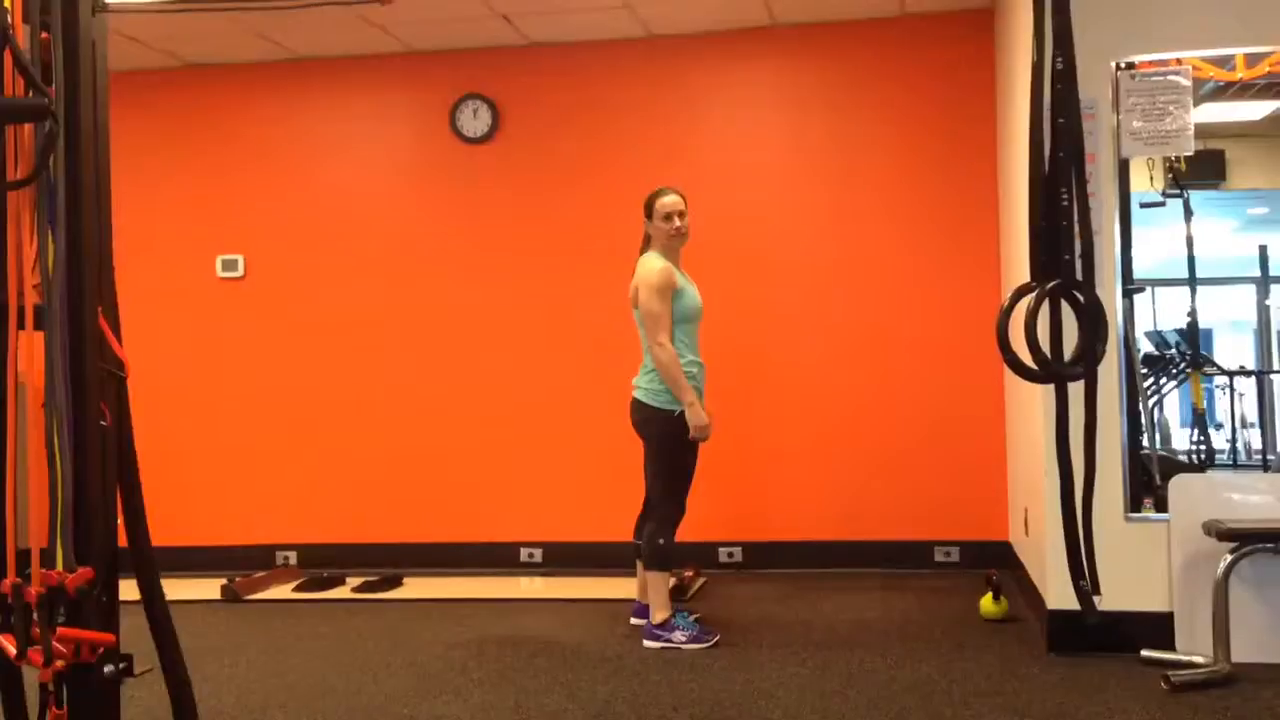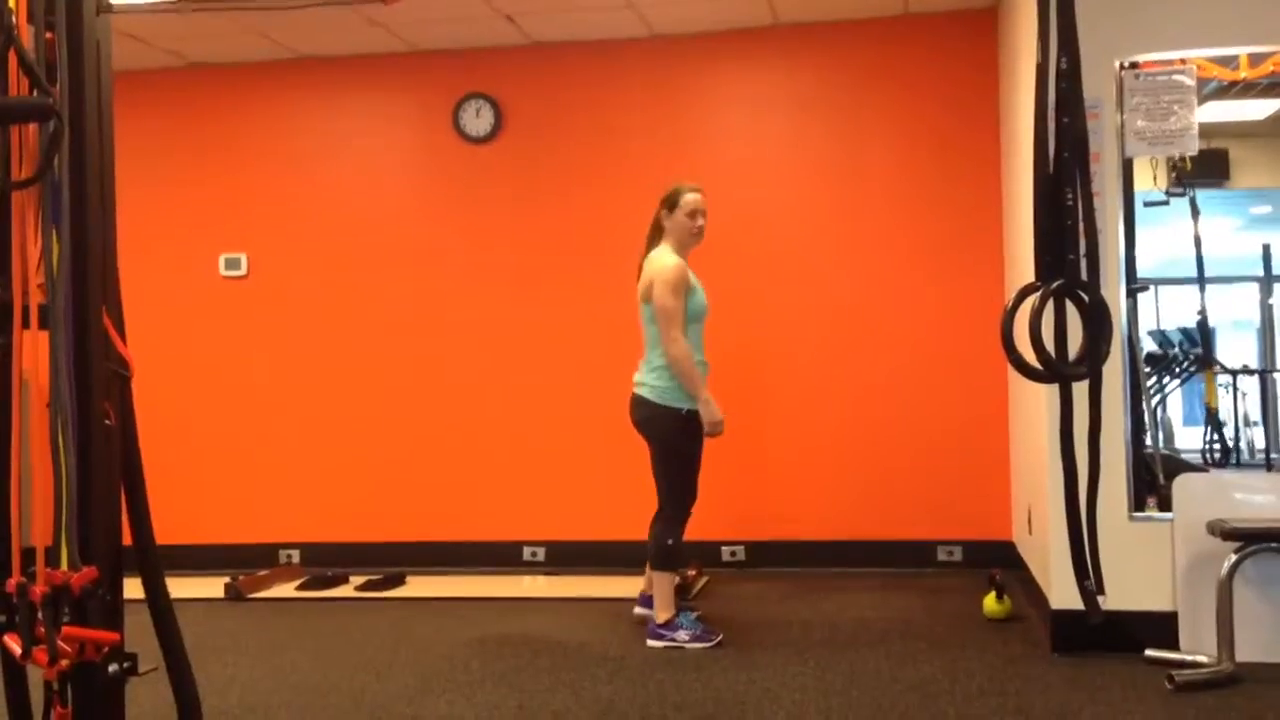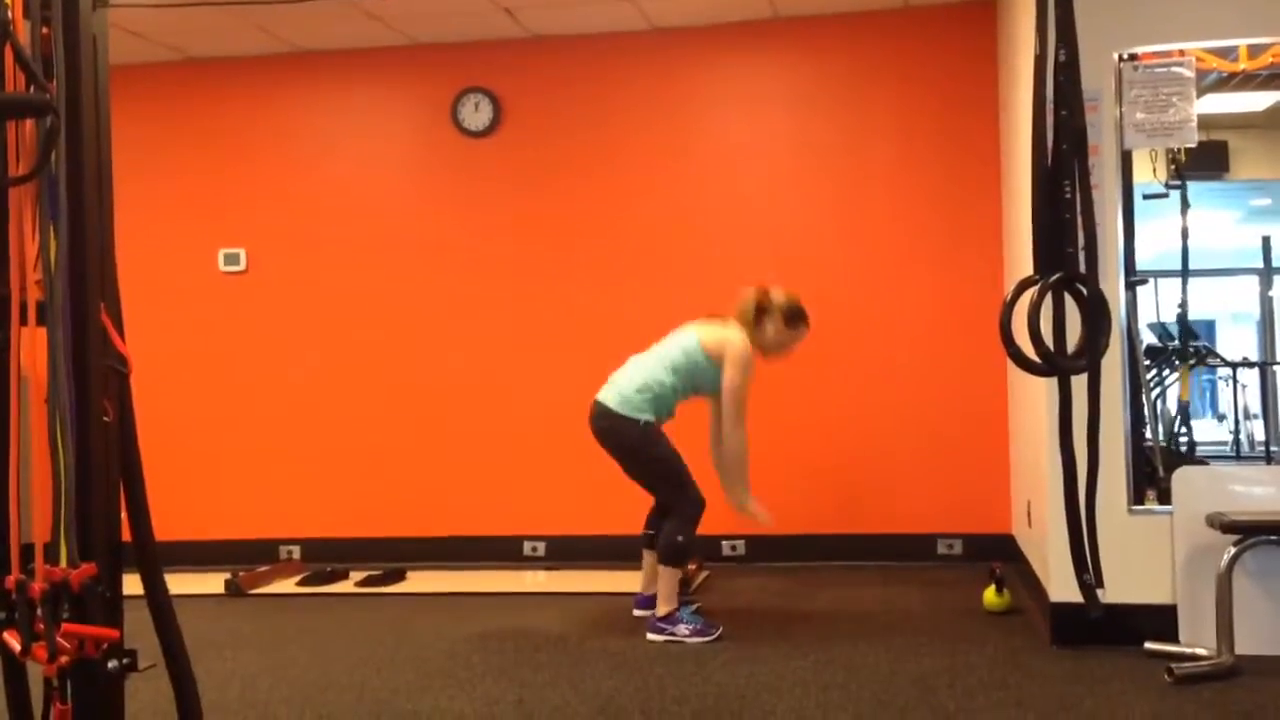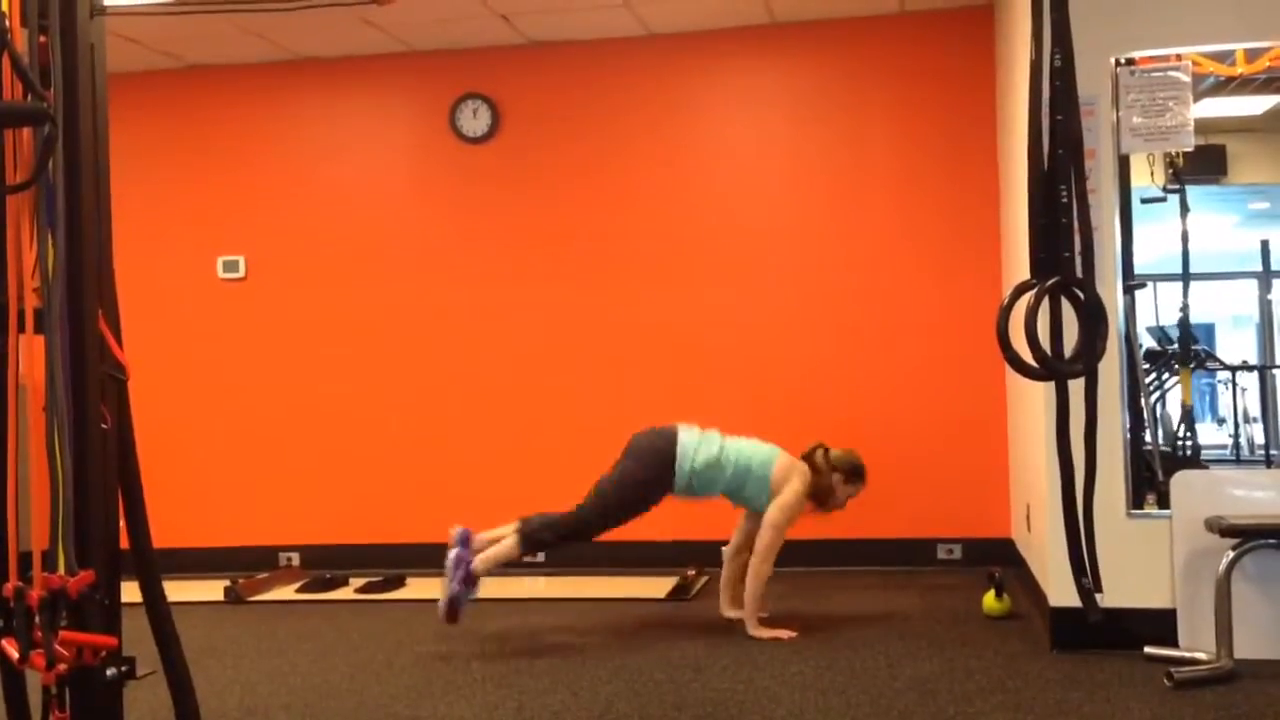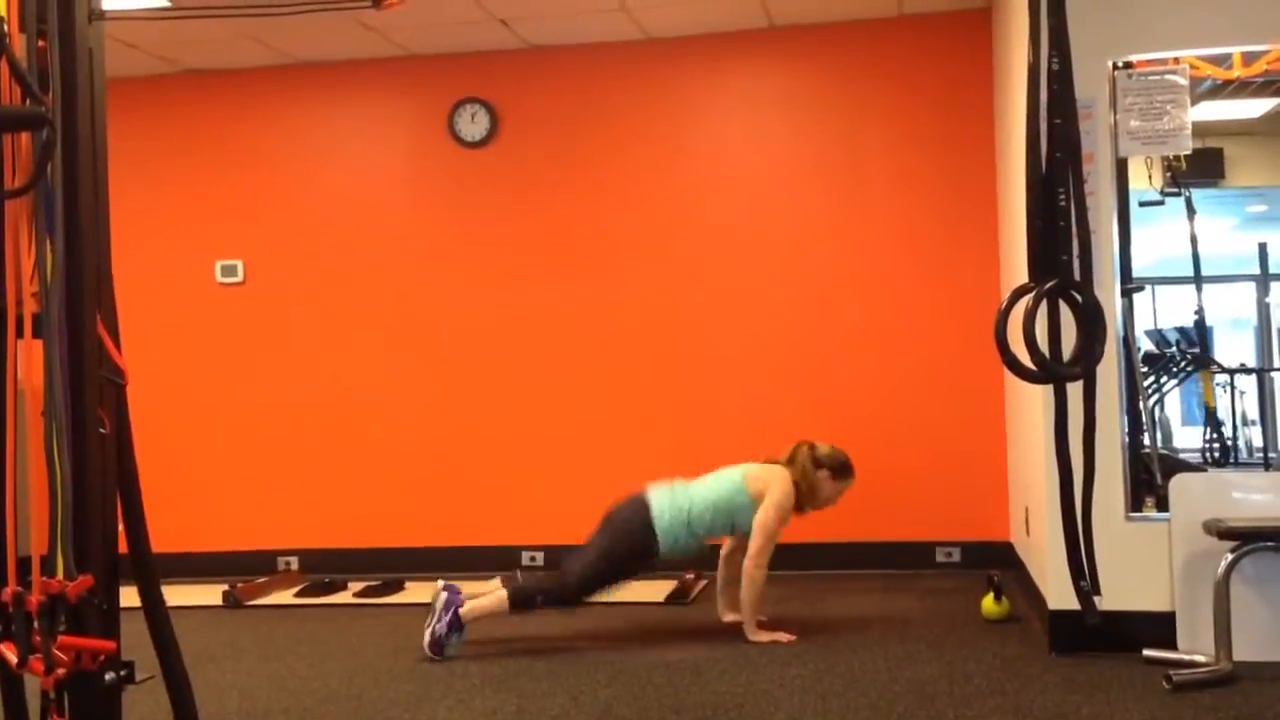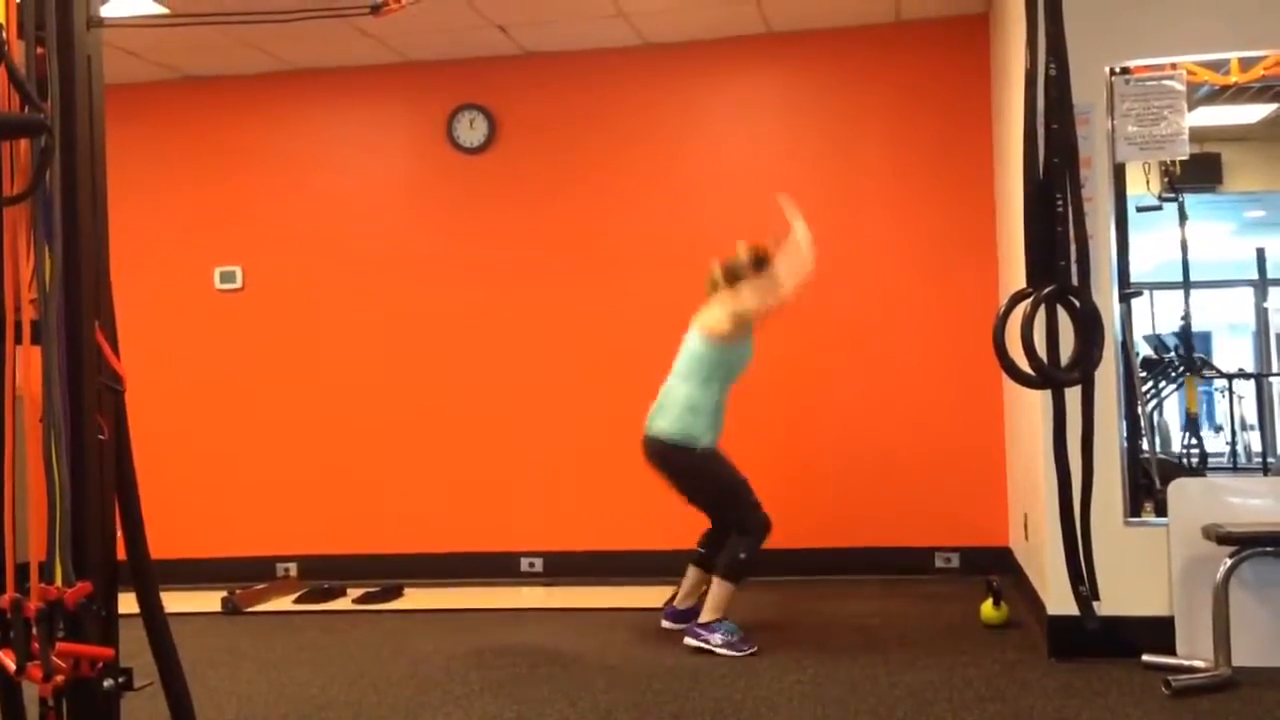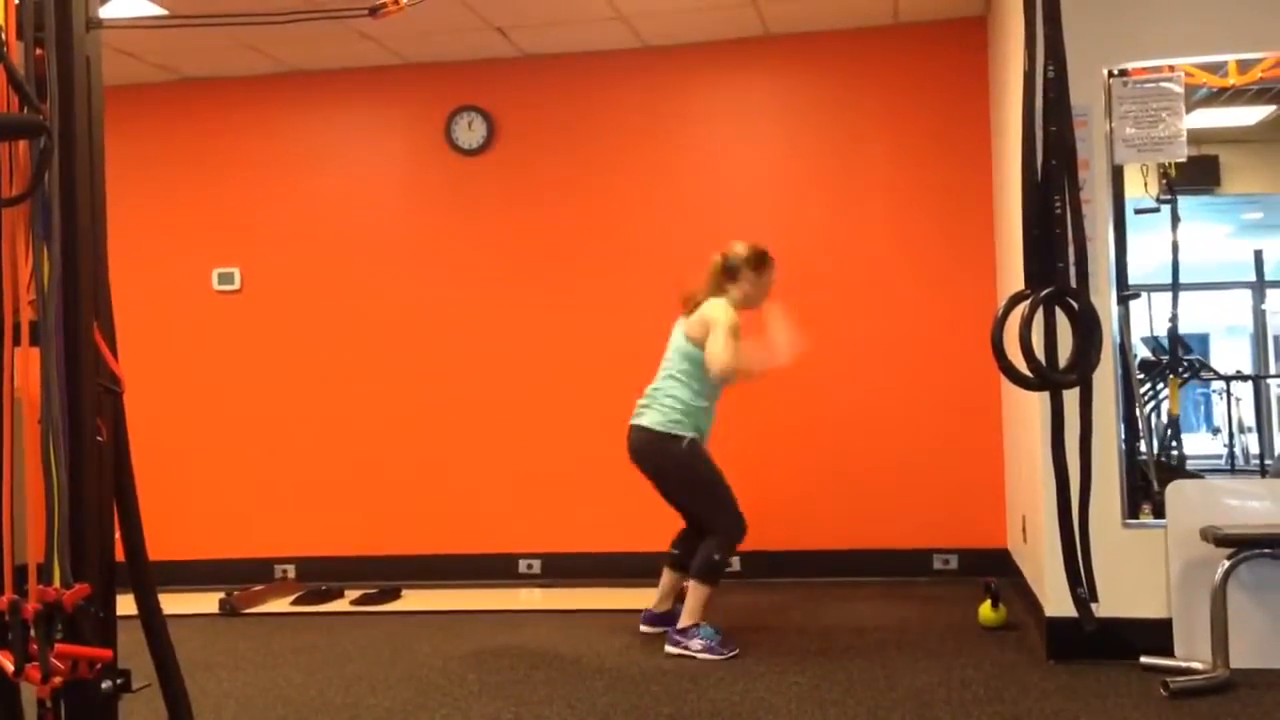
dt=0.7s
person 1, frame 1
left shoulder: (671, 269)
right shoulder: (655, 270)
right elbow: (660, 346)
left wrist: (693, 402)
right wrist: (692, 406)
left hip: (667, 405)
right hip: (664, 407)
left knee: (658, 506)
right knee: (667, 509)
left ankle: (647, 603)
right ankle: (660, 623)
person 1, frame 2
left shoulder: (671, 265)
right shoulder: (668, 266)
right elbow: (674, 344)
left wrist: (698, 401)
right wrist: (706, 402)
left hip: (662, 401)
right hip: (668, 405)
left knee: (675, 502)
right knee: (676, 506)
left ankle: (652, 594)
right ankle: (664, 622)
person 1, frame 3
left shoulder: (726, 340)
right shoulder: (739, 346)
left elbow: (721, 431)
right elbow: (732, 432)
left wrist: (732, 489)
right wrist: (743, 497)
left hip: (615, 410)
right hip: (624, 416)
left knee: (669, 500)
right knee: (687, 503)
left ankle: (650, 599)
right ankle: (665, 617)
person 1, frame 4
left shoulder: (777, 480)
right shoulder: (798, 486)
left elbow: (741, 545)
right elbow: (760, 558)
left wrist: (731, 604)
right wrist: (753, 624)
left hip: (665, 449)
right hip: (665, 460)
left knee: (585, 521)
right knee: (586, 520)
left ankle: (475, 545)
right ankle: (471, 566)
person 1, frame 5
left shoulder: (769, 480)
right shoulder: (783, 489)
left elbow: (732, 553)
right elbow: (754, 562)
left wrist: (730, 610)
right wrist: (752, 628)
left hip: (645, 510)
right hip: (645, 525)
left knee: (563, 581)
right knee: (565, 589)
left ankle: (455, 596)
right ankle: (458, 611)
person 1, frame 6
left shoulder: (722, 311)
right shoulder: (734, 308)
left elbow: (777, 288)
right elbow: (787, 284)
left wrist: (792, 246)
right wrist: (800, 235)
left hip: (671, 439)
right hip: (682, 441)
left knee: (733, 527)
right knee: (752, 526)
left ankle: (681, 608)
right ankle: (708, 624)
person 1, frame 7
left shoulder: (707, 310)
right shoulder: (721, 314)
right elbow: (720, 367)
left wrist: (754, 356)
right wrist: (775, 351)
left hip: (648, 433)
right hip: (667, 437)
left knee: (704, 522)
right knee: (728, 525)
left ankle: (660, 610)
right ankle: (686, 630)
